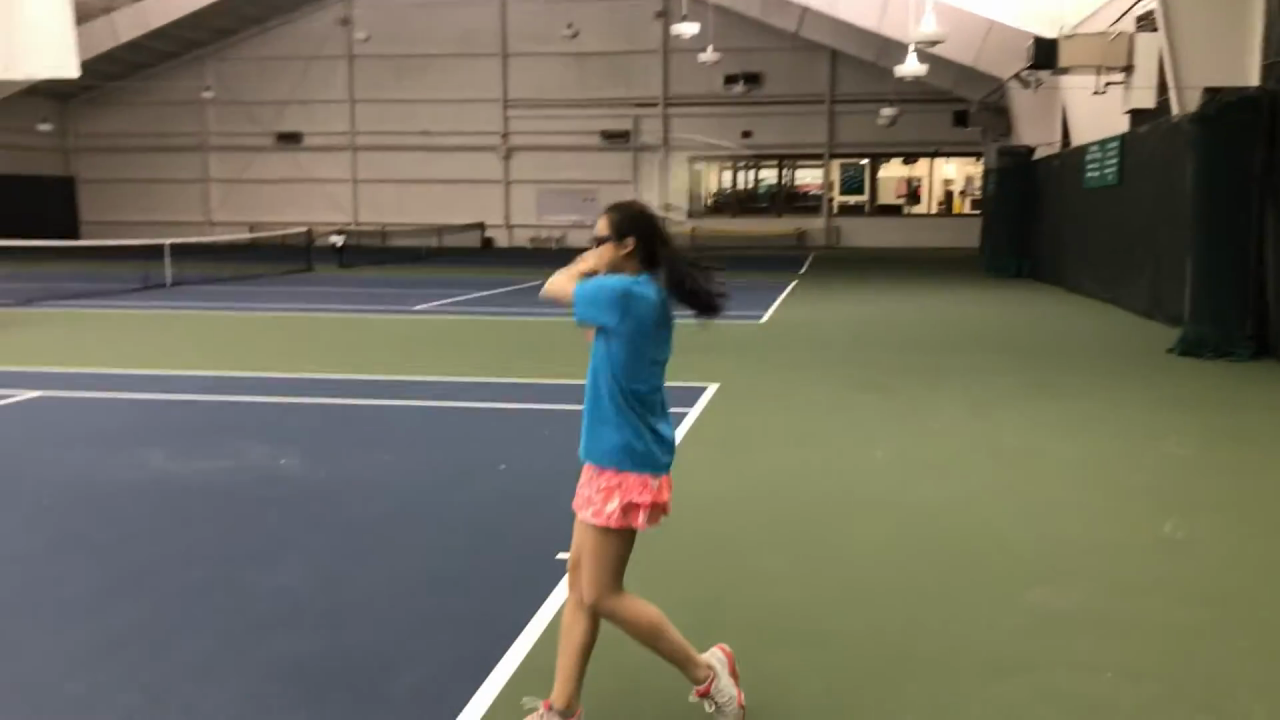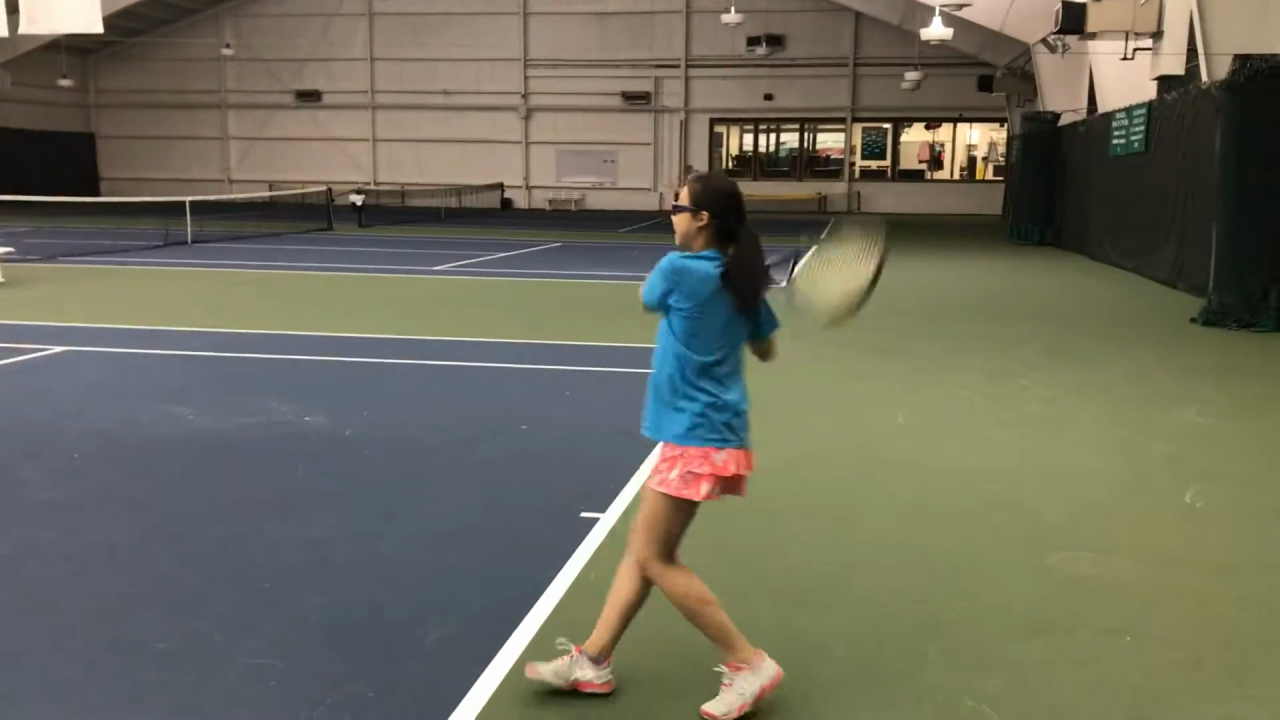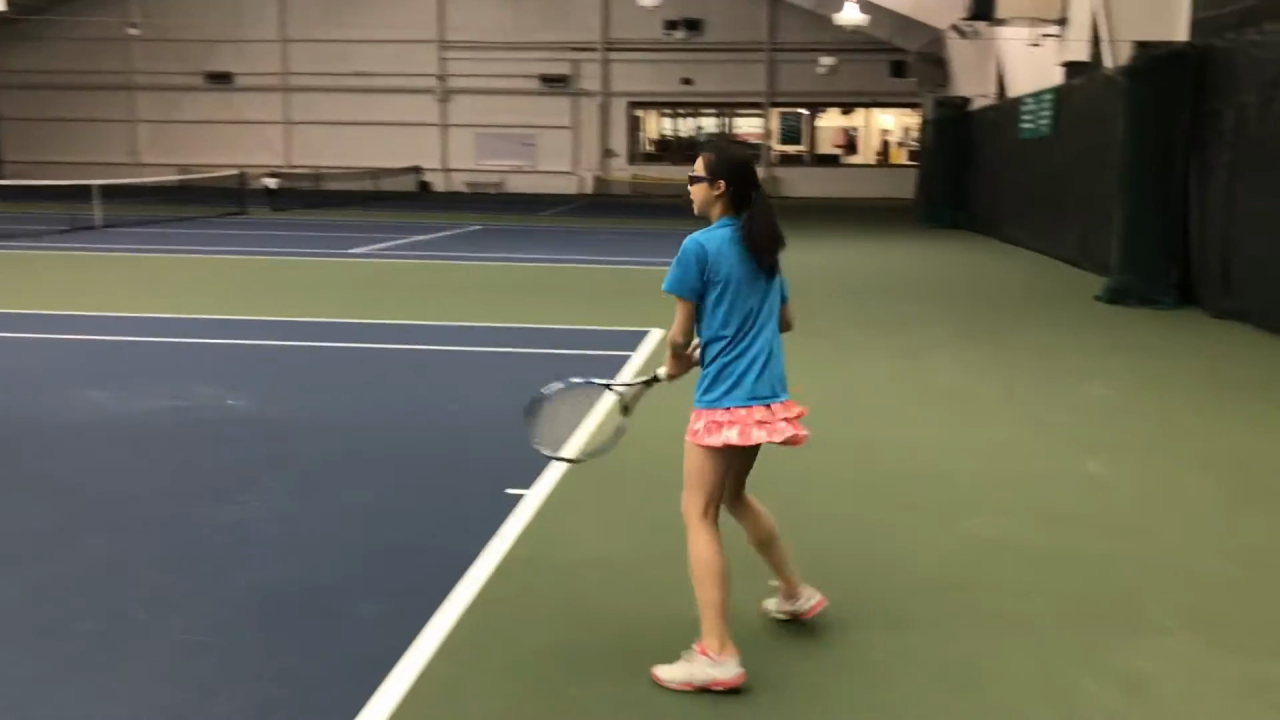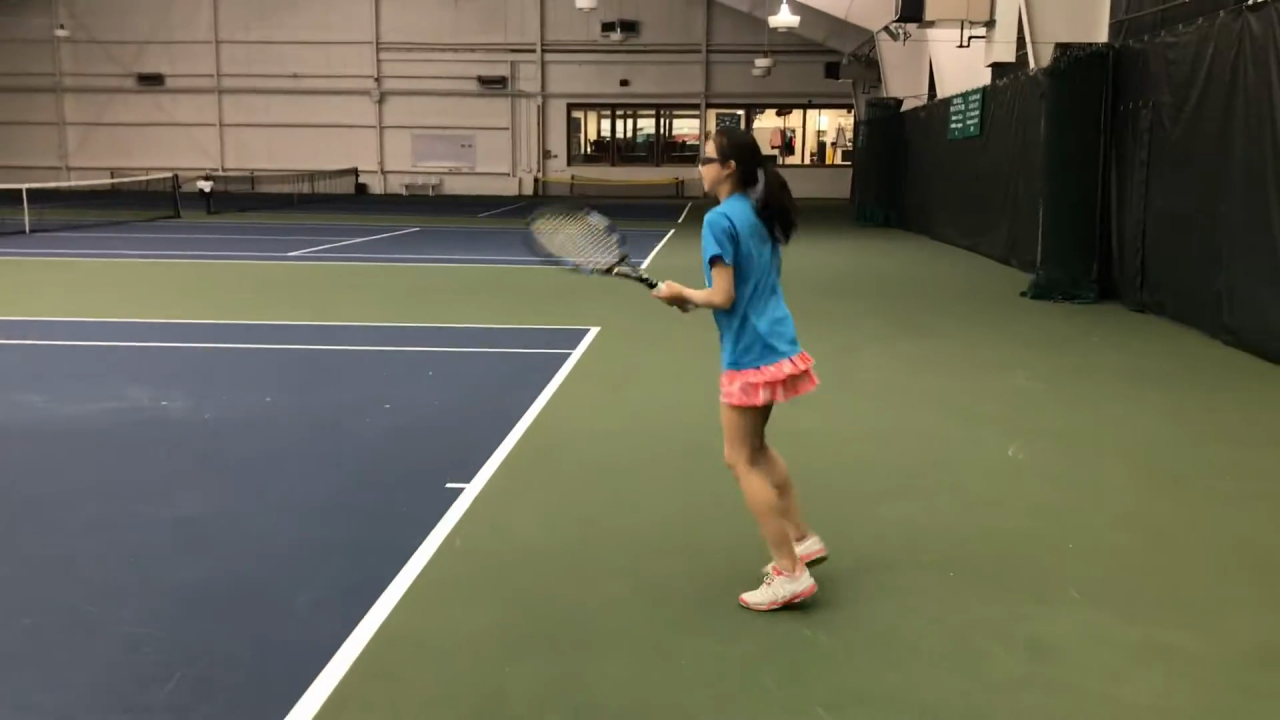
dt=0.4s
person 1, frame 1
left shoulder: (622, 293)
right shoulder: (650, 297)
left elbow: (556, 287)
right elbow: (599, 332)
left wrist: (590, 261)
left hip: (625, 465)
right hip: (612, 459)
left knee: (602, 598)
right knee: (580, 584)
left ankle: (706, 672)
person 1, frame 2
left shoulder: (678, 269)
right shoulder: (747, 283)
left elbow: (651, 298)
right elbow: (766, 350)
left hip: (691, 437)
right hip: (719, 432)
left knee: (655, 557)
right knee: (642, 548)
left ankle: (748, 665)
right ankle: (589, 661)
person 1, frame 3
left shoulder: (699, 247)
right shoulder: (764, 244)
left elbow: (680, 333)
left wrist: (677, 358)
left hip: (726, 401)
right hip: (768, 395)
left knee: (698, 515)
right knee: (734, 495)
left ankle: (716, 654)
right ankle: (796, 593)
person 1, frame 4
left shoulder: (720, 219)
right shoulder: (760, 215)
left elbow: (722, 297)
left wrist: (681, 293)
right wrist: (692, 294)
left hip: (747, 358)
right hip: (777, 349)
left knee: (740, 461)
right knee: (754, 446)
left ankle: (790, 572)
right ankle: (801, 540)
